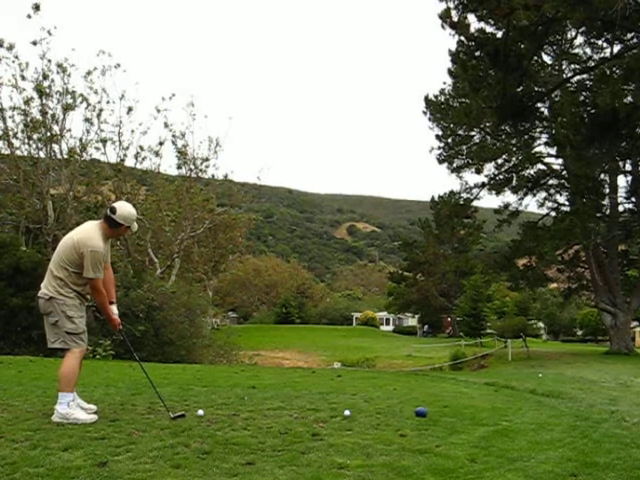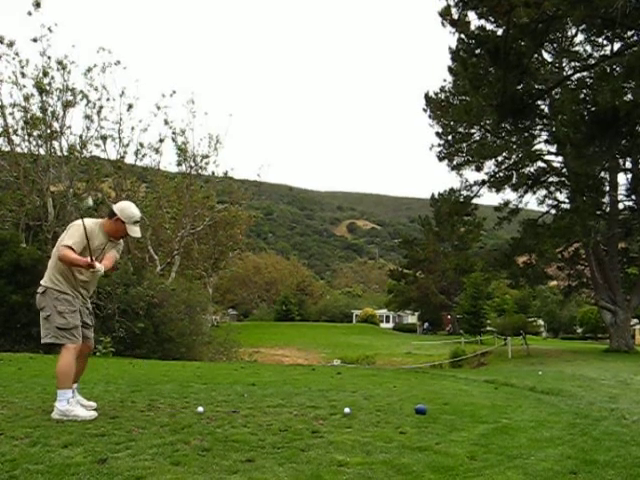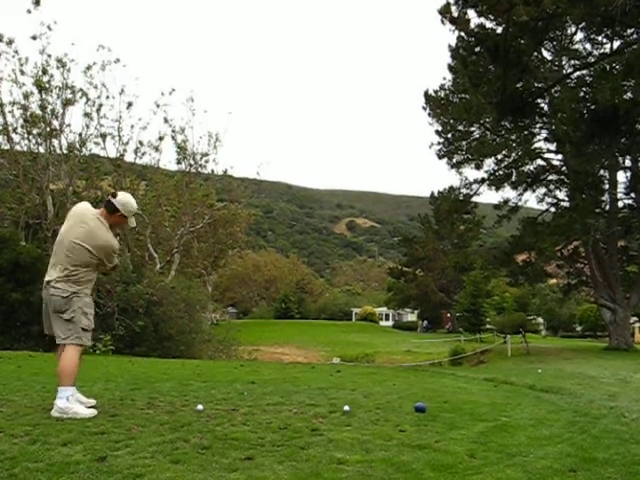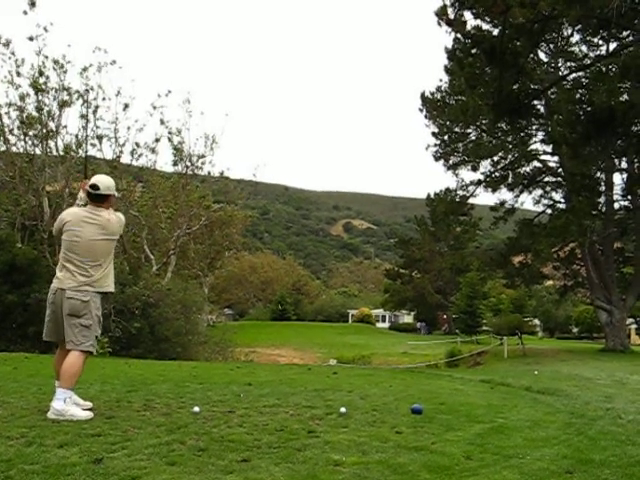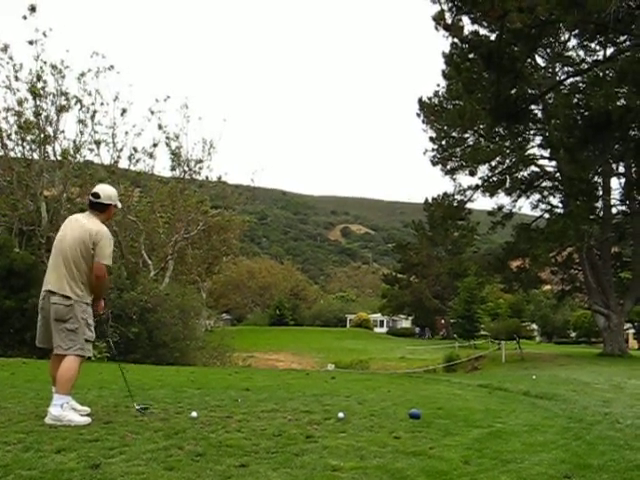
dt=1s
person 1, frame 1
left shoulder: (100, 231)
right shoulder: (94, 245)
left elbow: (107, 271)
right elbow: (96, 289)
left wrist: (113, 306)
right wrist: (110, 316)
left hip: (69, 297)
right hip: (61, 297)
left knee: (80, 349)
right knee: (75, 349)
left ankle: (70, 399)
right ankle: (64, 409)
person 1, frame 2
left shoulder: (116, 242)
right shoulder: (84, 227)
left elbow: (108, 261)
right elbow: (62, 253)
left wrist: (99, 267)
right wrist: (83, 261)
left hip: (78, 296)
right hip: (58, 292)
left knee: (86, 346)
right knee: (71, 346)
left ankle: (70, 395)
right ankle: (63, 405)
person 1, frame 3
left shoulder: (81, 209)
right shoulder: (108, 242)
right elbow: (108, 268)
right wrist: (108, 262)
left hip: (54, 287)
right hip: (72, 294)
left knee: (66, 343)
right knee: (74, 344)
left ankle: (67, 392)
right ankle: (64, 403)
person 1, frame 4
left shoulder: (71, 215)
right shoulder: (116, 221)
left elbow: (56, 229)
left wrist: (80, 201)
right wrist: (91, 196)
left hip: (60, 289)
right hip: (83, 294)
left knee: (64, 345)
right knee: (79, 348)
left ankle: (64, 395)
right ankle: (60, 404)
person 1, frame 5
left shoulder: (72, 220)
right shoulder: (102, 233)
right elbow: (99, 272)
left wrist: (93, 292)
right wrist: (99, 298)
left hip: (50, 293)
right hip: (72, 299)
left knee: (59, 351)
right knee: (74, 353)
left ankle: (61, 400)
right ankle: (58, 409)
